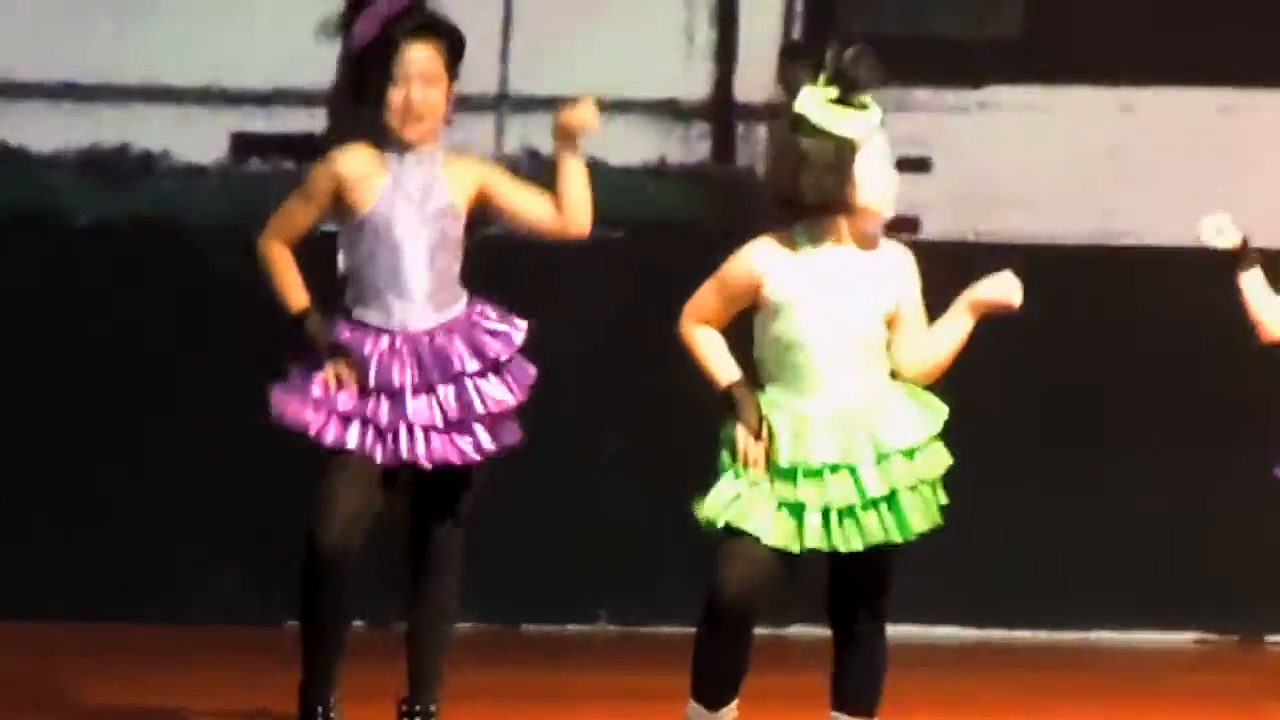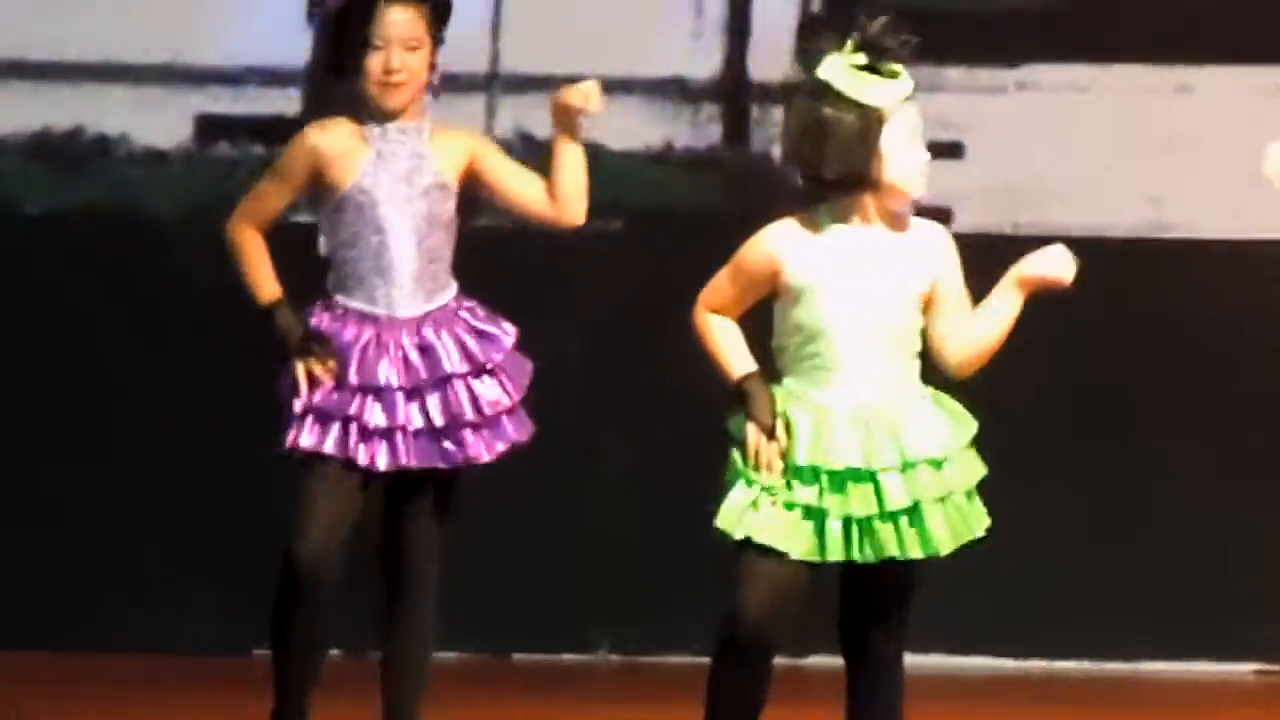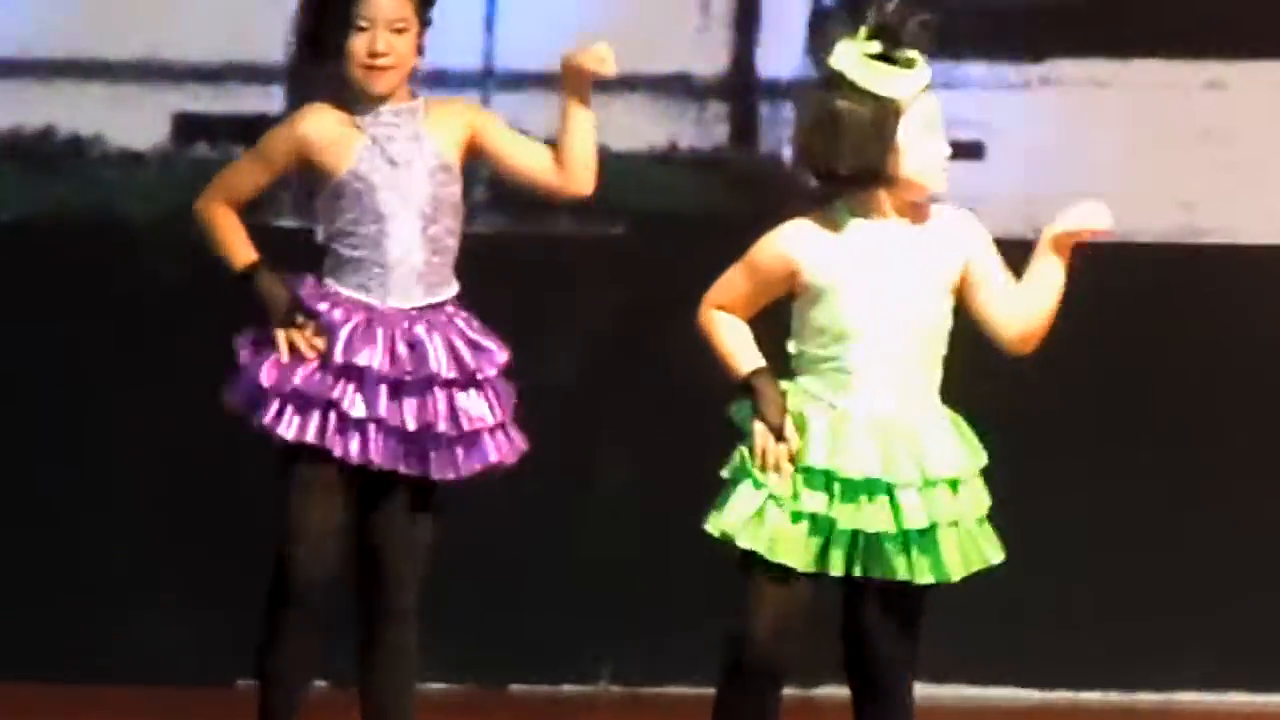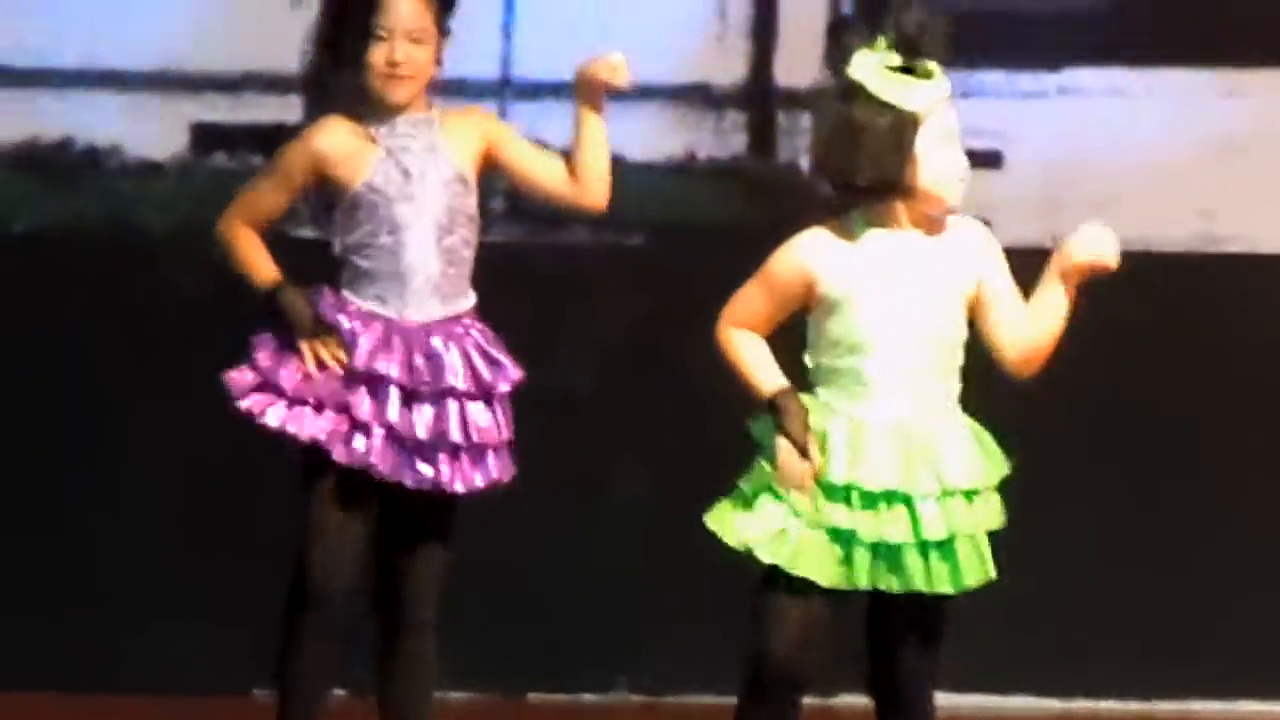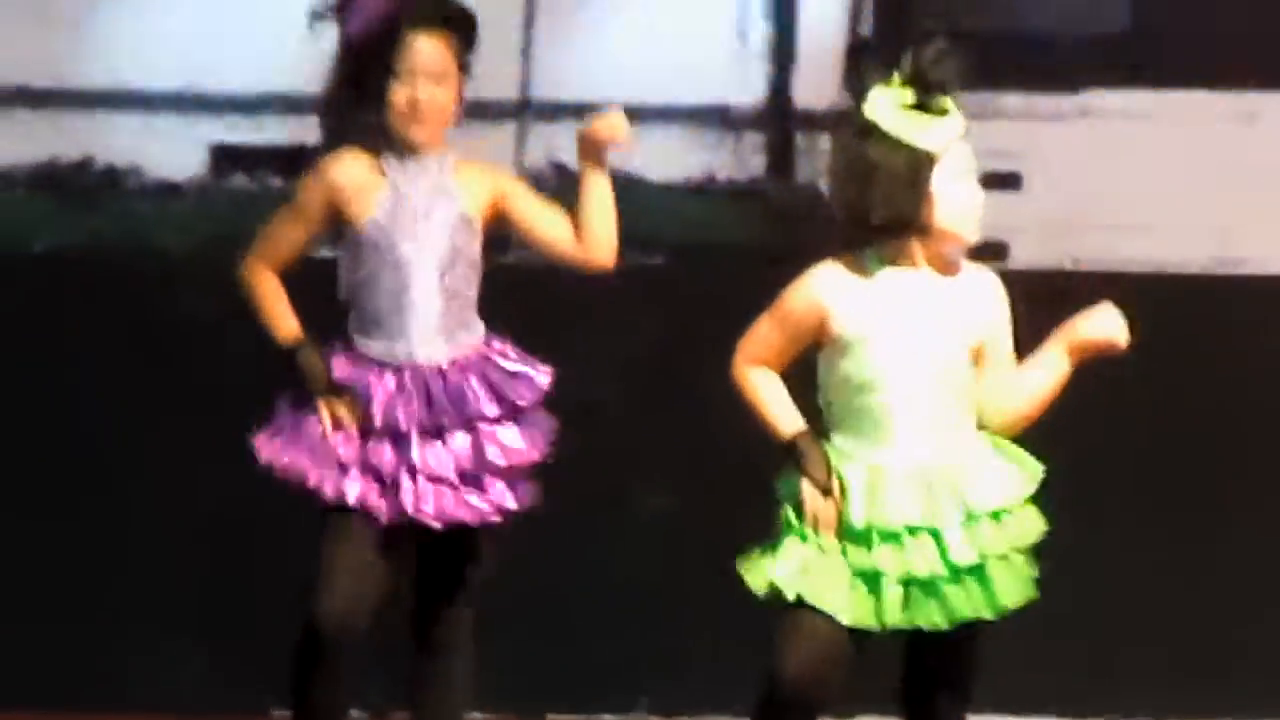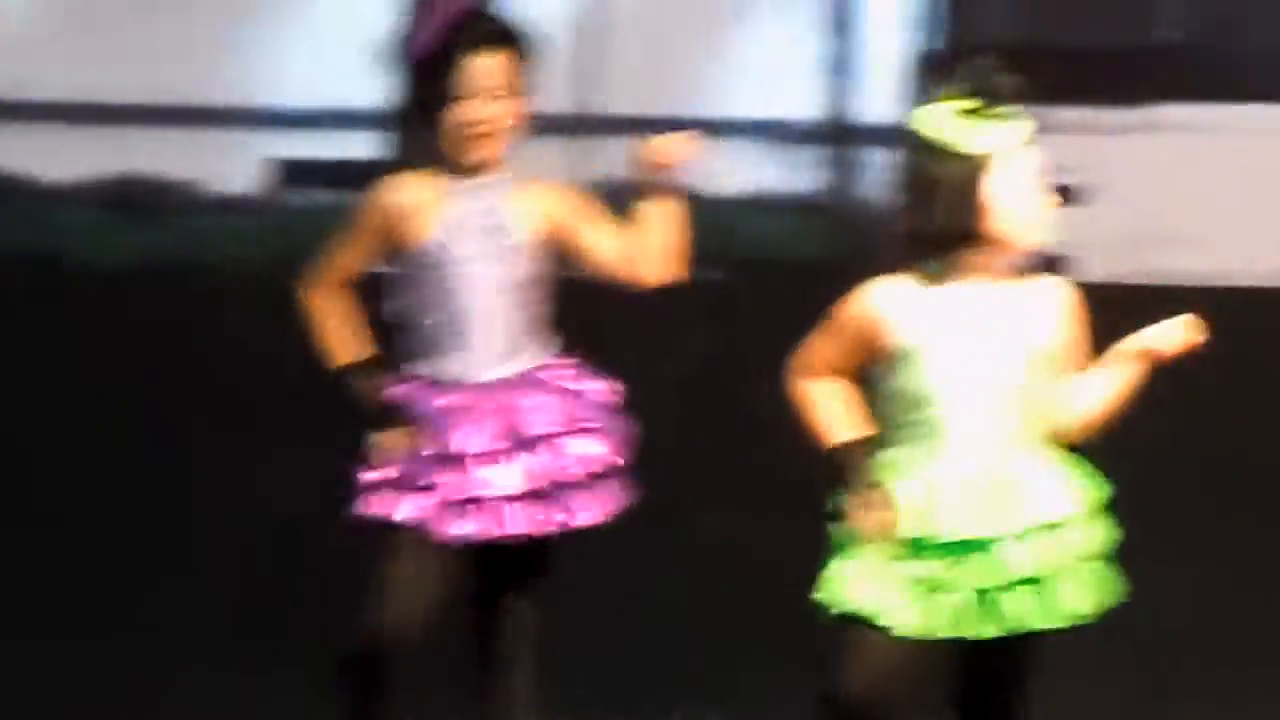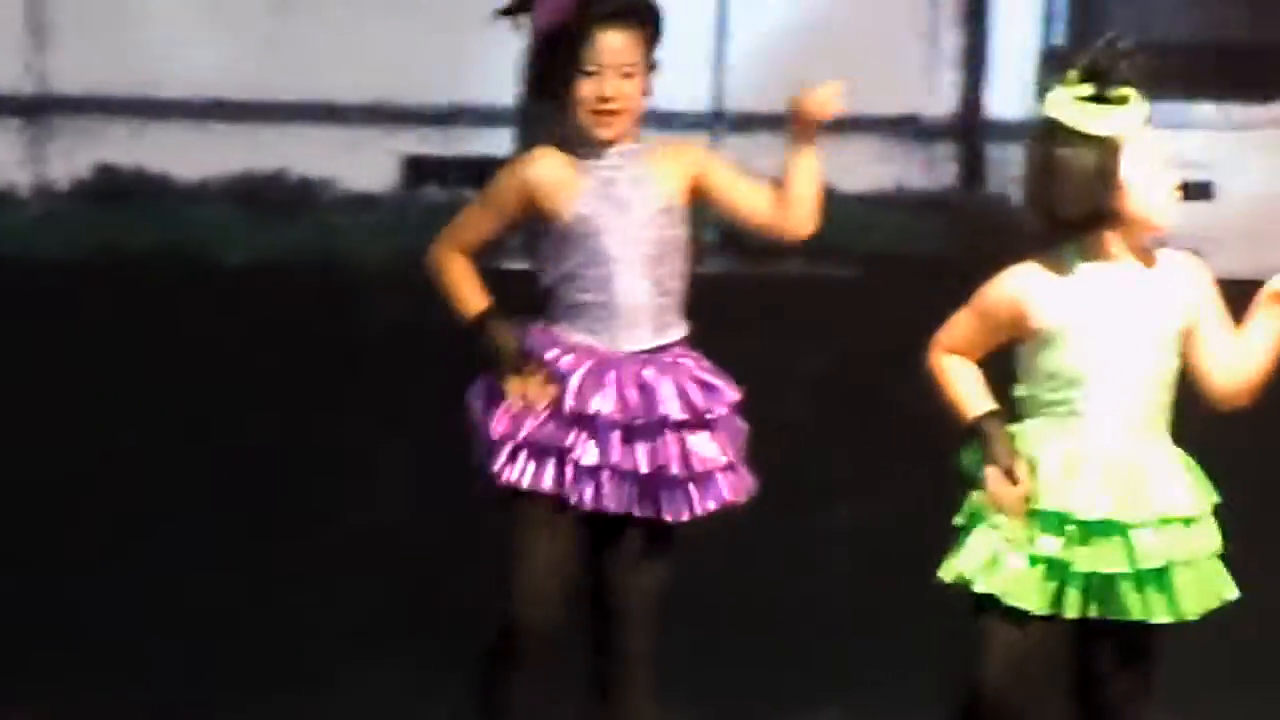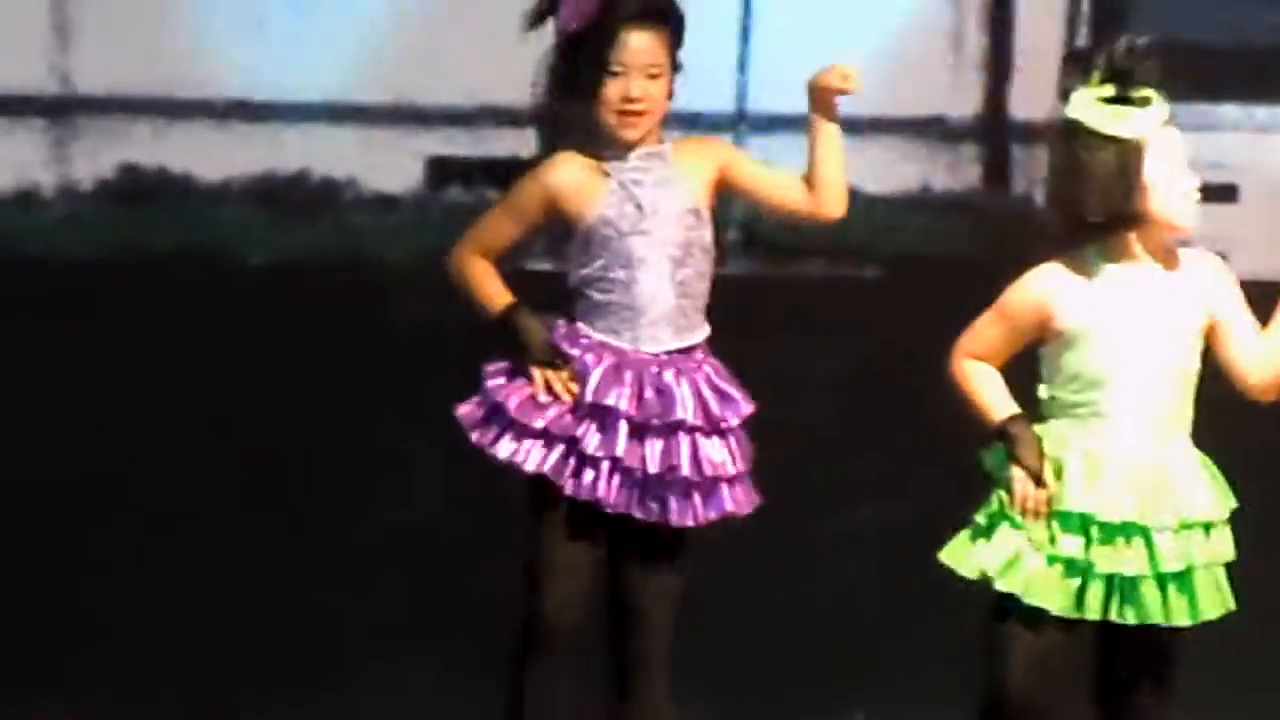
dt=0.1s
person 1, frame 1
left shoulder: (468, 172)
right shoulder: (348, 165)
left elbow: (571, 223)
right elbow: (275, 240)
left wrist: (568, 148)
right wrist: (309, 325)
left hip: (451, 373)
right hip: (373, 370)
left knee: (439, 544)
right knee: (332, 542)
person 1, frame 2
left shoulder: (458, 145)
right shoulder: (327, 141)
left elbow: (565, 209)
right elbow: (246, 224)
left wrist: (568, 127)
right wrist: (281, 314)
left hip: (439, 362)
right hip: (353, 368)
left knee: (415, 571)
right knee: (310, 562)
person 1, frame 3
left shoulder: (458, 121)
right shoulder: (316, 128)
left elbow: (574, 180)
right elbow: (215, 202)
left wrist: (577, 96)
right wrist: (266, 286)
left hip: (427, 360)
right hip: (339, 358)
left knee: (394, 585)
right knee: (303, 569)
person 1, frame 4
left shoulder: (473, 132)
right shoulder: (330, 139)
left elbow: (586, 195)
right elbow: (237, 223)
left wrist: (590, 105)
right wrist: (288, 304)
left hip: (442, 371)
right hip: (357, 367)
left knee: (411, 593)
right knee: (324, 579)
person 1, frame 5
left shoulder: (484, 183)
right shoulder: (345, 175)
left elbow: (595, 251)
right elbow: (259, 266)
left wrist: (594, 163)
right wrist: (301, 363)
left hip: (462, 414)
right hip: (376, 409)
left knee: (446, 615)
right knee: (334, 617)
person 1, frame 6
left shoulder: (545, 201)
right shoulder: (402, 198)
left elbow: (650, 266)
right elbow: (321, 290)
left wrist: (659, 188)
right wrist: (361, 380)
left hip: (528, 428)
right hip: (436, 433)
left knee: (509, 637)
right knee: (390, 632)
person 1, frame 7
left shoulder: (682, 163)
right shoulder: (541, 171)
left elbow: (794, 222)
right elbow: (449, 252)
left wrist: (804, 137)
right wrist: (496, 336)
left hip: (656, 404)
right hip: (569, 403)
left knee: (628, 624)
right knee: (526, 618)
person 1, frame 8
left shoulder: (706, 162)
right shoulder: (563, 176)
left elbow: (825, 205)
right elbow: (469, 256)
left wrist: (823, 114)
right wrist: (522, 330)
left hip: (673, 403)
right hip: (588, 401)
left knee: (644, 626)
right knee: (552, 614)
person 2, frame 1
left shoulder: (893, 263)
right shoulder: (766, 262)
left elbow: (914, 364)
right elbow: (696, 322)
left wrist: (972, 305)
right wrist: (735, 396)
left hip: (874, 468)
right hip: (785, 461)
left knee: (861, 618)
right knee: (732, 599)
person 2, frame 2
left shoulder: (929, 245)
right shoulder: (785, 244)
left elbow: (963, 352)
right elbow: (709, 312)
left wrist: (1019, 282)
right wrist: (752, 394)
left hip: (896, 468)
right hip: (799, 463)
left knee: (876, 641)
right knee: (752, 626)
person 2, frame 3
left shoulder: (956, 235)
right shoulder: (802, 243)
left elbow: (1018, 329)
right elbow: (717, 310)
left wrist: (1056, 247)
right wrist: (759, 390)
left hip: (909, 481)
right hip: (809, 470)
left knee: (885, 662)
right knee: (761, 649)
person 2, frame 4
left shoulder: (969, 248)
right shoulder: (819, 254)
left elbow: (1021, 352)
right elbow: (737, 325)
left wrist: (1065, 273)
right wrist: (781, 405)
left hip: (930, 492)
right hip: (830, 489)
person 2, frame 5
left shoulder: (980, 291)
right shoulder: (832, 289)
left elbow: (1001, 409)
right elbow: (752, 360)
left wrist: (1071, 344)
right wrist: (800, 446)
left hip: (956, 527)
right hip: (853, 527)
person 2, frame 6
left shoulder: (1049, 300)
right shoulder: (888, 304)
left elbow: (1063, 418)
right elbow: (809, 373)
left wrist: (1136, 354)
right wrist: (855, 458)
left hip: (1018, 535)
right hip: (914, 537)
person 2, frame 7
left shoulder: (1181, 280)
right shoulder: (1031, 287)
right elbow: (949, 352)
right wrist: (991, 435)
left hip: (1139, 523)
right hip: (1040, 520)
person 2, frame 8
left shoulder: (1203, 280)
right shoulder: (1055, 288)
right elbow: (969, 357)
right wrist: (1014, 434)
left hip: (1161, 522)
right hip: (1064, 519)
